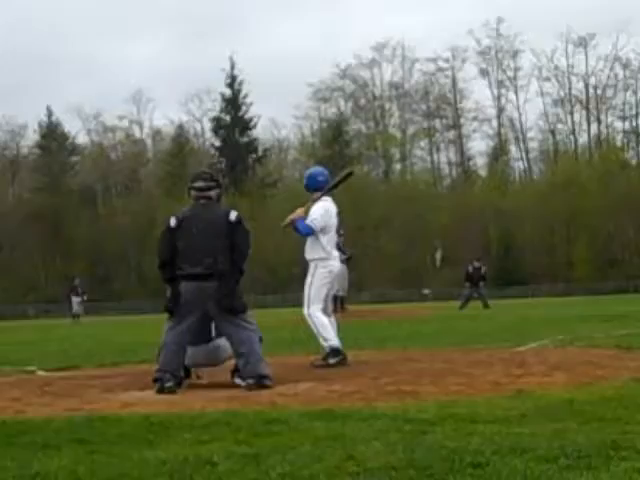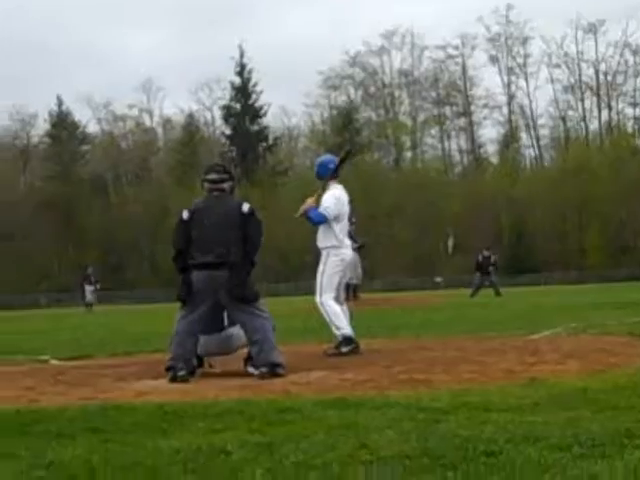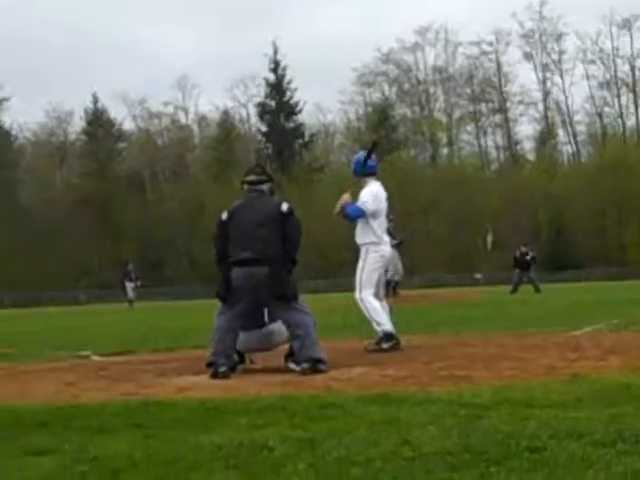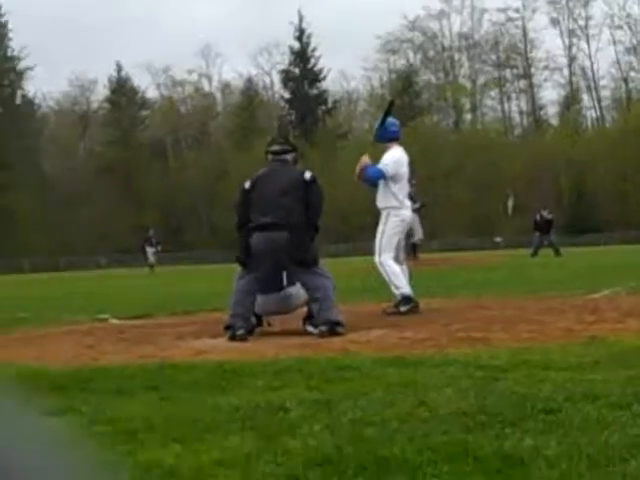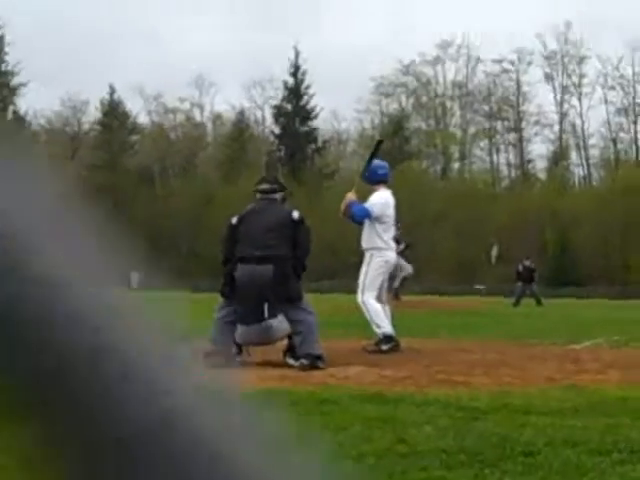
dt=0.1s
person 1, frame 1
left shoulder: (177, 220)
right shoulder: (230, 217)
left elbow: (165, 256)
right elbow: (240, 253)
left wrist: (173, 284)
right wrist: (232, 281)
left hip: (186, 286)
right hip: (220, 285)
left knee: (176, 331)
right knee: (242, 329)
left ankle: (166, 378)
right ankle: (255, 374)
person 1, frame 2
left shoulder: (190, 211)
right shoulder: (243, 208)
left elbow: (179, 248)
right elbow: (252, 244)
left wrist: (186, 274)
right wrist: (243, 271)
left hip: (198, 275)
right hip: (231, 274)
left knee: (188, 320)
right knee: (255, 318)
left ankle: (179, 367)
right ankle: (268, 363)
person 1, frame 3
left shoulder: (230, 212)
right shoulder: (282, 208)
left elbow: (220, 248)
right elbow: (292, 244)
left wrist: (226, 274)
right wrist: (285, 271)
left hip: (238, 272)
right hip: (271, 270)
left knee: (227, 317)
right knee: (297, 314)
left ankle: (220, 363)
right ankle: (310, 359)
person 1, frame 4
left shoulder: (254, 180)
right shoulder: (304, 176)
left elbow: (242, 216)
right elbow: (314, 211)
left wrist: (246, 241)
right wrist: (307, 238)
left hip: (258, 237)
right hip: (292, 236)
left knee: (246, 281)
right knee: (317, 278)
left ankle: (238, 326)
right ankle: (328, 322)
person 1, frame 5
left shoulder: (241, 216)
right shoulder: (293, 215)
left elbow: (228, 251)
right elbow: (301, 250)
left wrist: (230, 277)
right wrist: (294, 276)
left hip: (243, 269)
right hip: (277, 270)
left knee: (227, 312)
right knee: (301, 313)
left ankle: (219, 357)
right ankle: (310, 356)
person 2, frame 1
left shoulder: (321, 206)
right shoulder: (327, 205)
left elbow: (307, 231)
right elbow: (311, 231)
left wrist: (298, 219)
right wrist: (296, 222)
left hip: (322, 264)
right hip: (328, 263)
left knee: (312, 309)
right knee: (324, 310)
left ankle: (335, 351)
right ankle: (334, 351)
person 2, frame 2
left shoulder: (333, 194)
right shoulder: (338, 192)
left elbow: (320, 219)
right elbow: (322, 220)
left wrist: (310, 208)
right wrist: (308, 212)
left hip: (334, 252)
right hip: (341, 251)
left knee: (324, 298)
right knee: (337, 298)
left ankle: (348, 340)
right ankle: (347, 340)
person 2, frame 3
left shoulder: (371, 190)
right shoulder: (375, 190)
left elbow: (357, 213)
right elbow: (360, 218)
left wrist: (346, 203)
right wrist: (345, 211)
left hip: (373, 249)
right hip: (379, 248)
left knee: (364, 294)
right knee: (376, 294)
left ankle: (388, 336)
right ankle: (387, 336)
person 2, frame 4
left shoulder: (394, 155)
right shoulder: (397, 155)
left elbow: (377, 175)
right elbow: (379, 181)
left wrist: (366, 165)
right wrist: (364, 175)
left hip: (393, 213)
right hip: (400, 212)
left knee: (383, 258)
right knee: (396, 258)
left ankle: (407, 299)
right ankle: (406, 299)
person 2, frame 5
left shoulder: (381, 197)
right shoulder: (383, 196)
left elbow: (362, 213)
right elbow: (364, 220)
left wrist: (352, 202)
right wrist: (350, 213)
left hip: (378, 254)
right hip: (384, 253)
left knee: (365, 296)
right knee: (379, 298)
left ankle: (387, 338)
right ankle: (387, 338)
